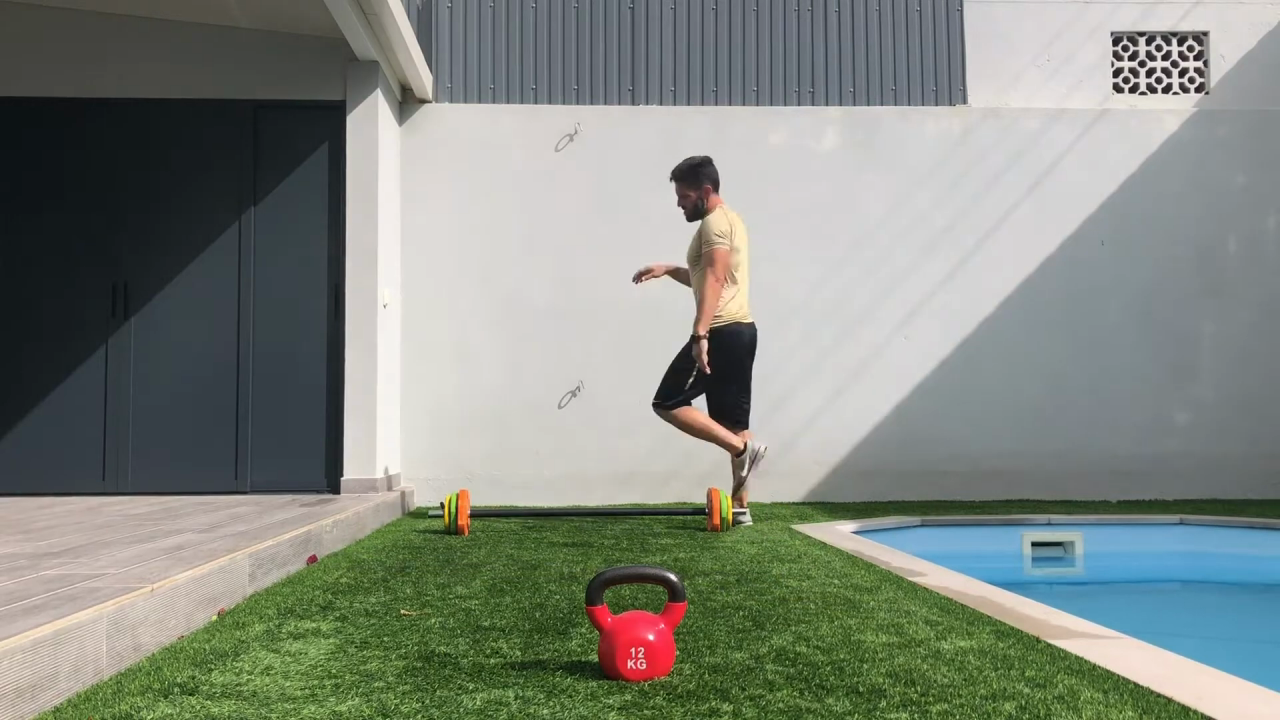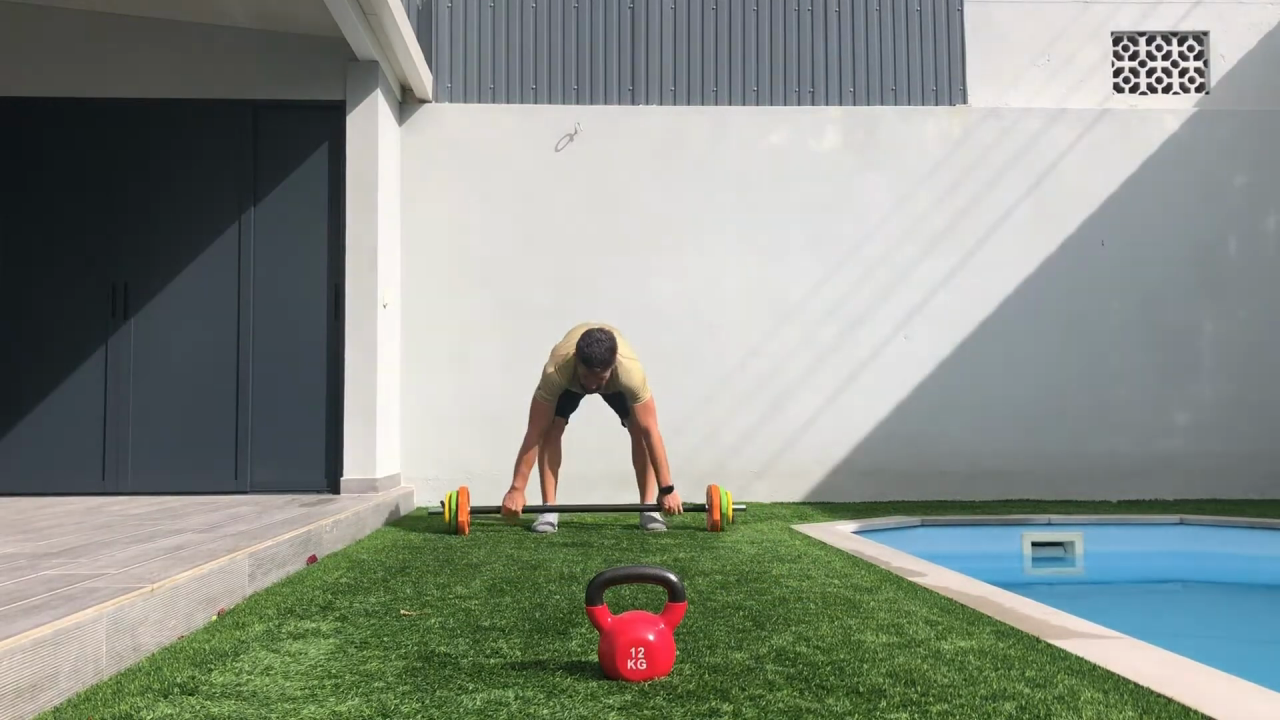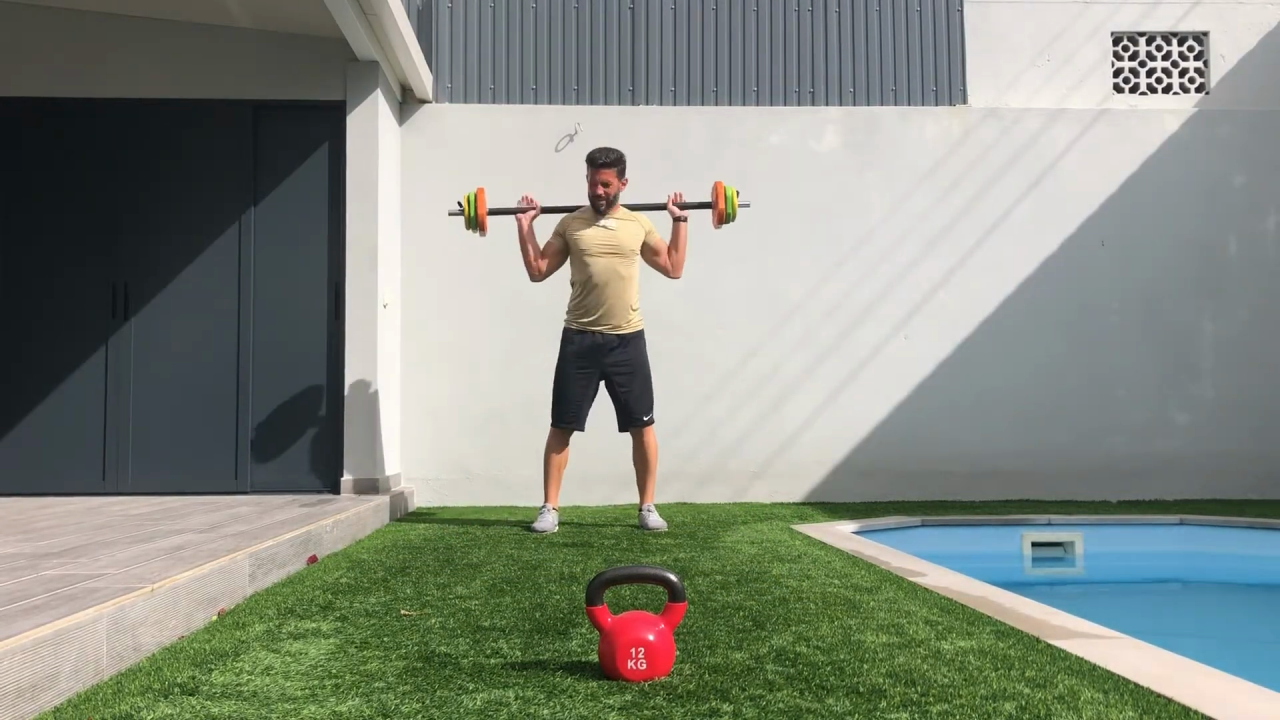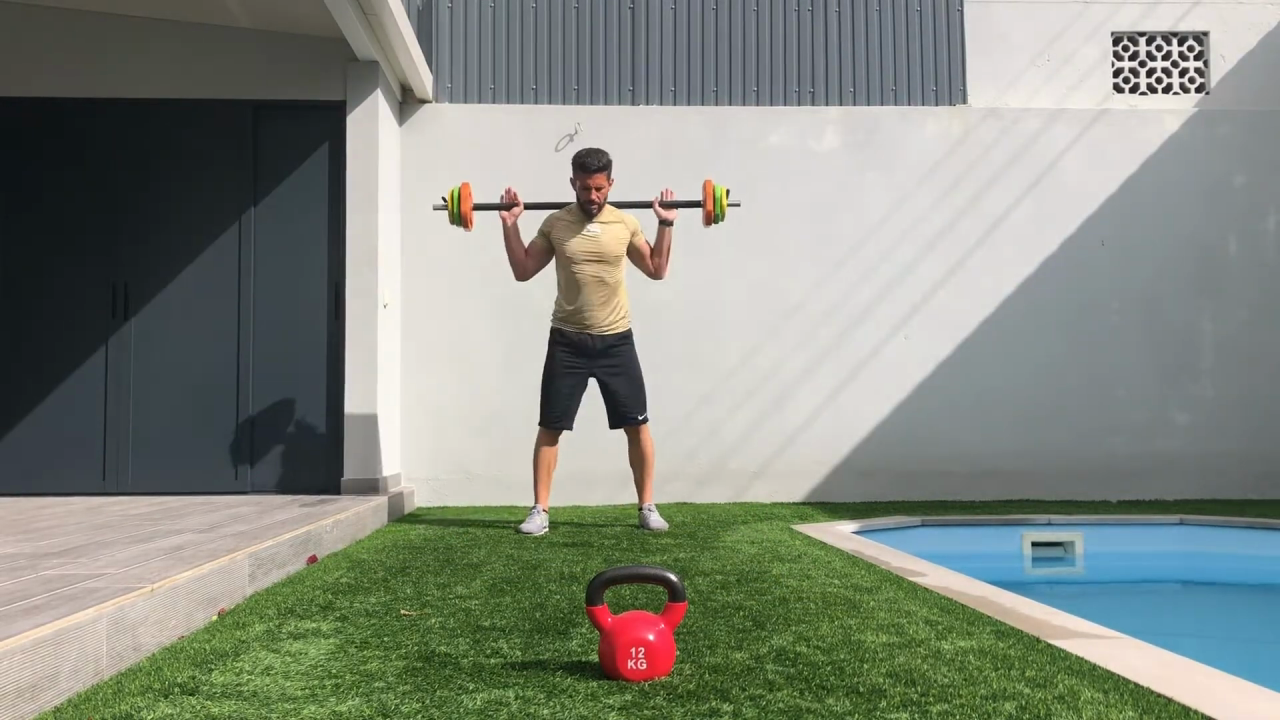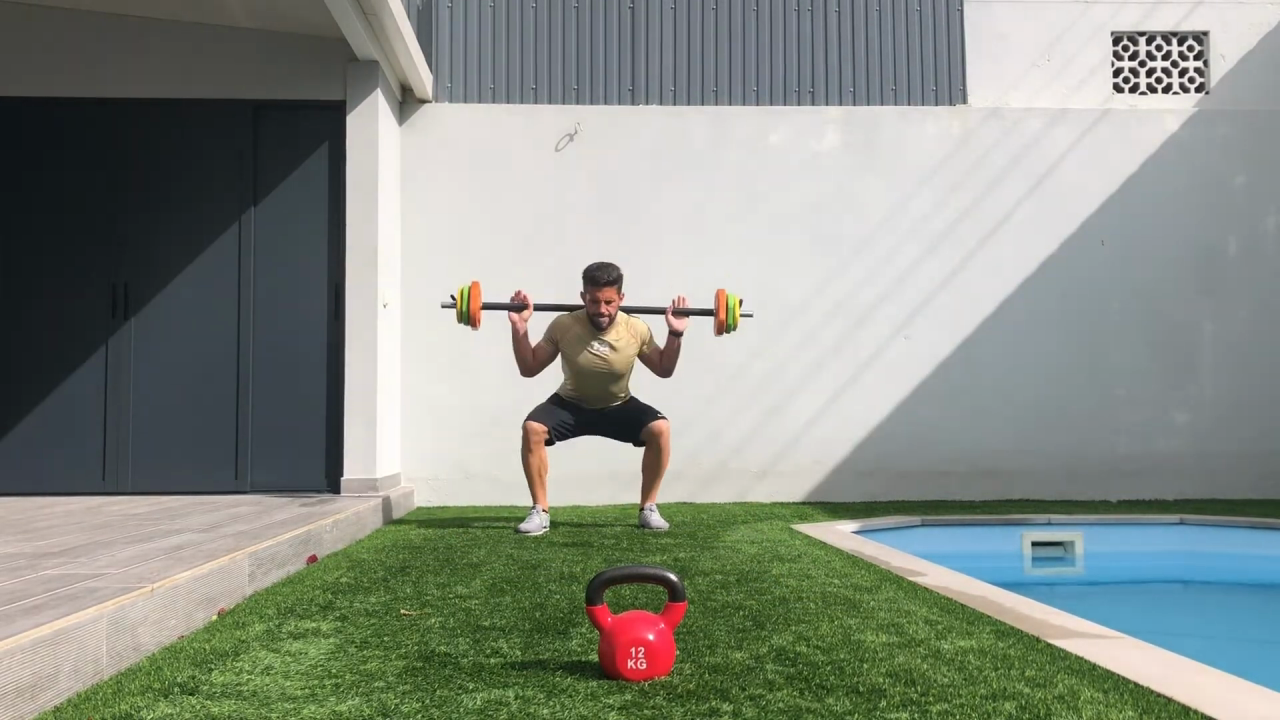
dt=1s
person 1, frame 1
left shoulder: (715, 224)
right shoulder: (725, 221)
left elbow: (714, 280)
left wrist: (701, 335)
right wrist: (668, 269)
left hip: (721, 331)
right hip: (739, 330)
left knee: (669, 404)
right knee: (733, 421)
left ankle: (742, 450)
right ankle: (739, 507)
person 1, frame 2
left shoulder: (629, 371)
right shoulder: (557, 370)
left elbow: (651, 431)
right elbow: (534, 433)
left wrist: (667, 489)
right wrist: (517, 488)
right hip: (570, 376)
left knee: (639, 427)
right knee: (551, 427)
left ankle: (648, 507)
right ankle: (549, 509)
person 1, frame 3
left shoulder: (640, 224)
right shoulder: (570, 224)
left elbow: (674, 268)
right elbow: (537, 271)
left wrist: (679, 220)
right wrist: (525, 224)
left hip: (627, 339)
right hip: (579, 339)
left knee: (642, 426)
right knee: (561, 427)
left ankle: (647, 507)
right ankle: (549, 508)
person 1, frame 4
left shoulder: (626, 223)
right shoulder: (555, 223)
left elbow: (657, 270)
right elbow: (523, 271)
left wrist: (665, 224)
right wrist: (510, 225)
left hip: (616, 340)
right hip: (567, 340)
left knee: (637, 425)
right knee: (550, 428)
left ankle: (647, 507)
right ankle: (540, 510)
person 1, frame 5
left shoulder: (636, 330)
right shoulder: (563, 326)
left elbow: (663, 370)
right elbow: (529, 368)
left wrist: (675, 335)
right wrist: (519, 328)
left hip: (618, 406)
right hip: (571, 404)
left knee: (660, 429)
right knee: (533, 428)
left ankle: (648, 508)
right ankle: (540, 510)
